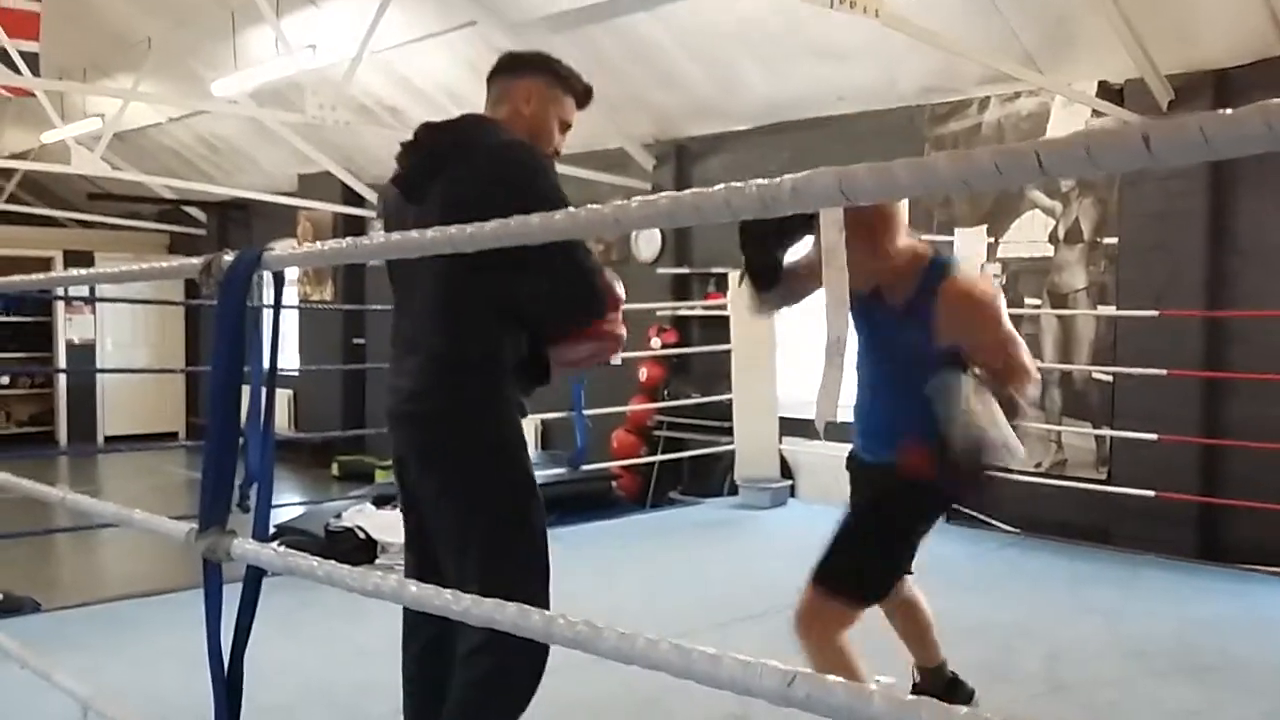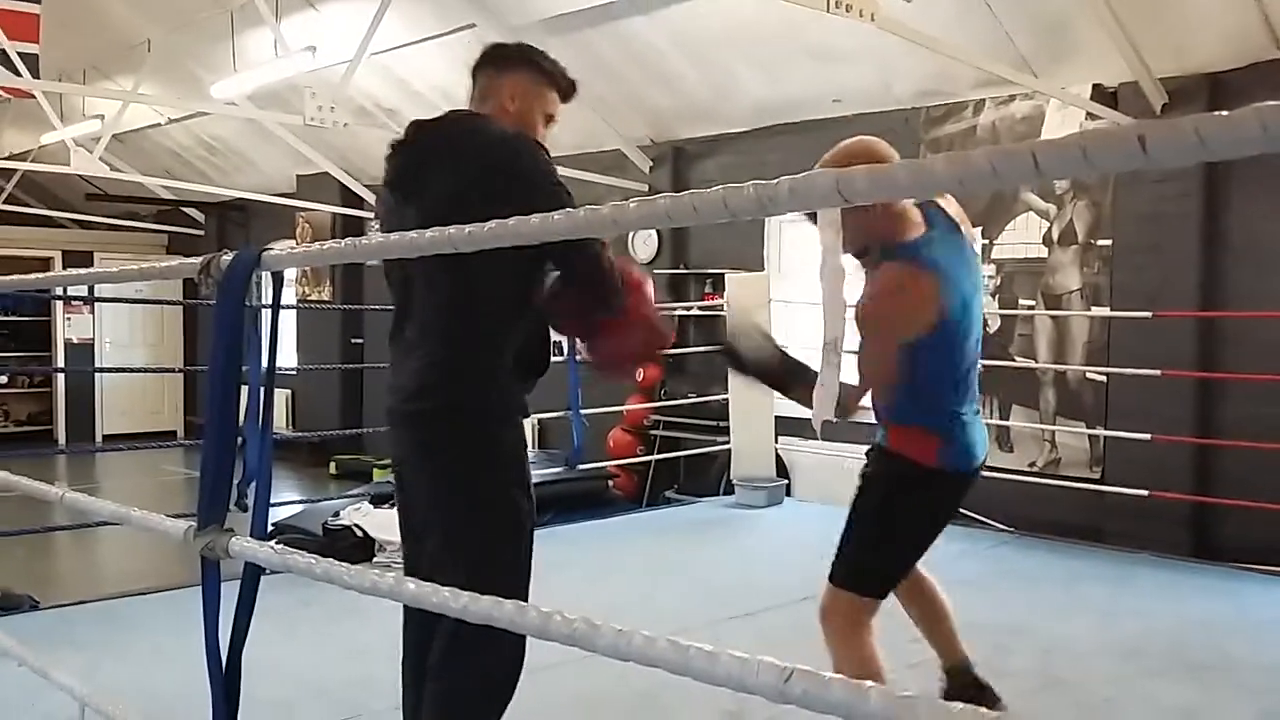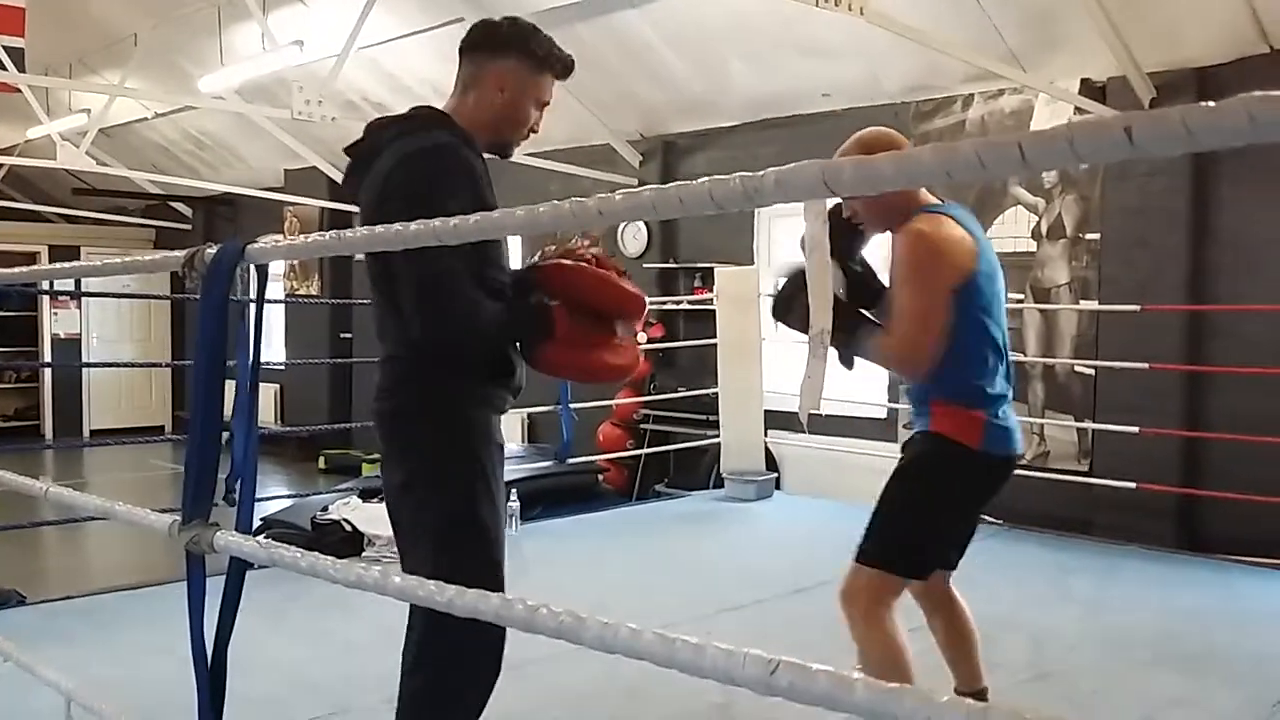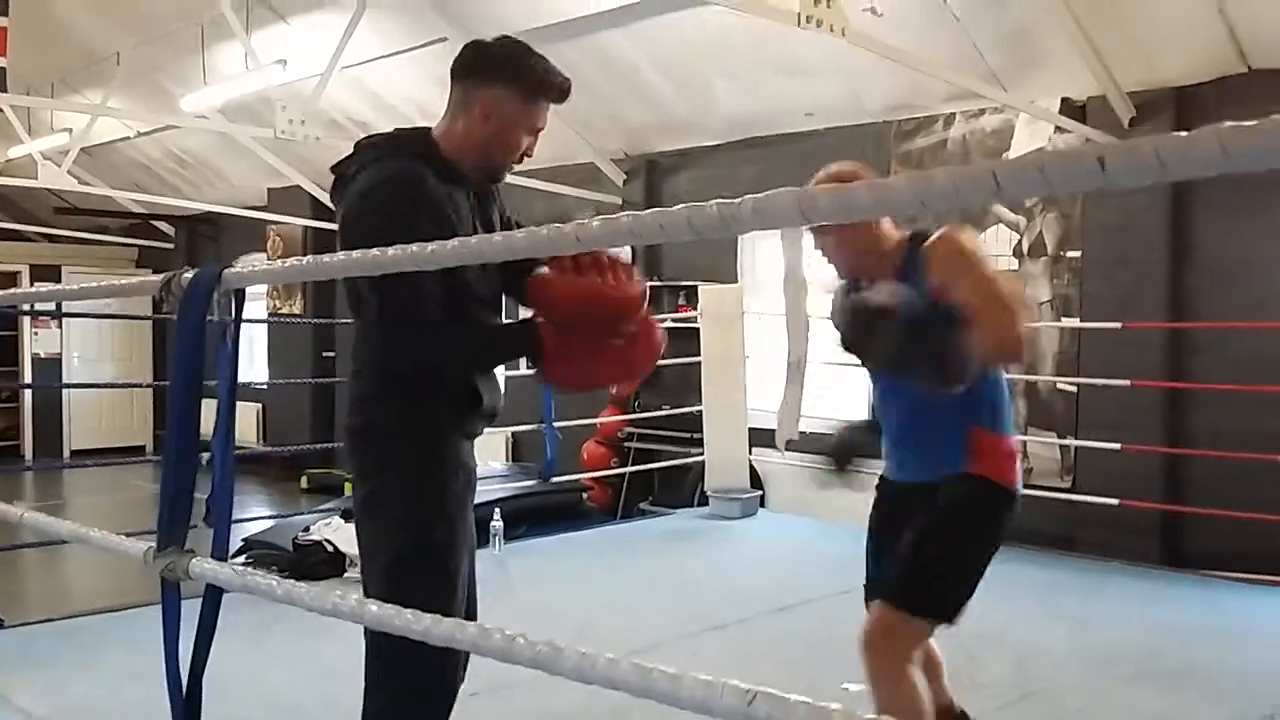
dt=0.3s
person 1, frame 1
left shoulder: (411, 178)
right shoulder: (512, 163)
right elbow: (578, 295)
left wrist: (542, 326)
right wrist: (595, 319)
left hip: (416, 409)
right hip: (469, 414)
left knee: (440, 612)
right knee: (510, 626)
person 1, frame 2
left shoulder: (407, 176)
right shoulder: (506, 156)
right elbow: (591, 271)
right wrist: (622, 304)
left hip: (415, 409)
right hip: (469, 413)
left knee: (436, 611)
right knee: (485, 624)
person 1, frame 3
left shoulder: (410, 158)
right shoulder: (439, 164)
left elbow: (473, 285)
right elbow: (444, 315)
right wrist: (543, 318)
left hip: (423, 409)
right hip: (442, 414)
left knee: (443, 609)
right knee: (465, 621)
person 1, frame 4
left shoulder: (471, 188)
right shoulder: (398, 196)
left elbow: (517, 272)
right elbow: (415, 343)
left wrist: (571, 286)
right wrist: (534, 339)
left hip: (439, 437)
right hip: (408, 444)
right knee: (420, 641)
person 2, frame 1
left shoulder: (960, 297)
right shoulder: (847, 255)
left elbow: (1019, 375)
right elbow: (774, 296)
right wrist: (763, 255)
left hip: (914, 472)
right hip: (873, 454)
left knee: (816, 620)
right knee: (885, 580)
right ankle: (939, 684)
person 2, frame 2
left shoulder: (894, 285)
right shoulder: (944, 213)
left elbow: (852, 397)
left wrist: (771, 366)
right wrist: (866, 247)
left hip: (921, 453)
right hip: (955, 444)
left knee: (842, 611)
right knee: (896, 568)
right ankle: (966, 688)
person 2, frame 3
left shoulder: (921, 239)
right shoulder: (943, 224)
left elbow: (908, 352)
right elbow: (900, 316)
left wrist: (836, 326)
left hip: (960, 435)
right hip: (972, 433)
left knee: (864, 594)
right knee: (927, 579)
right ankle: (975, 703)
person 2, frame 4
left shoulder: (944, 254)
right shoulder: (854, 297)
left elbow: (1010, 340)
left wrist: (922, 341)
left hip: (972, 477)
right hip: (905, 480)
left knee: (884, 640)
right knee: (896, 633)
person 3, frame 1
left shoulder: (1091, 206)
right shoulder: (1059, 209)
right elbow: (1029, 190)
left hip: (1079, 295)
right hip: (1051, 295)
left knee: (1081, 377)
right knee: (1050, 374)
left ankle: (1102, 442)
right ankle: (1055, 447)
person 3, frame 2
left shoulder: (1085, 208)
right shoulder: (1053, 213)
left hip: (1073, 298)
right hip: (1045, 297)
left knee: (1074, 377)
right knee: (1044, 374)
left ankle: (1095, 443)
right ankle: (1049, 447)
person 3, frame 3
left shoulder: (1073, 201)
right shoulder: (1041, 205)
right elbow: (1013, 187)
left hip: (1061, 290)
right hip: (1034, 290)
left knee: (1063, 370)
right knee: (1033, 367)
left ankle: (1084, 435)
right ankle: (1037, 440)
person 3, frame 4
left shoulder: (1054, 219)
right shoulder: (1024, 225)
left hip: (1045, 310)
left knee: (1045, 388)
right knee: (1016, 385)
left ankle: (1067, 455)
right ankle: (1020, 456)
